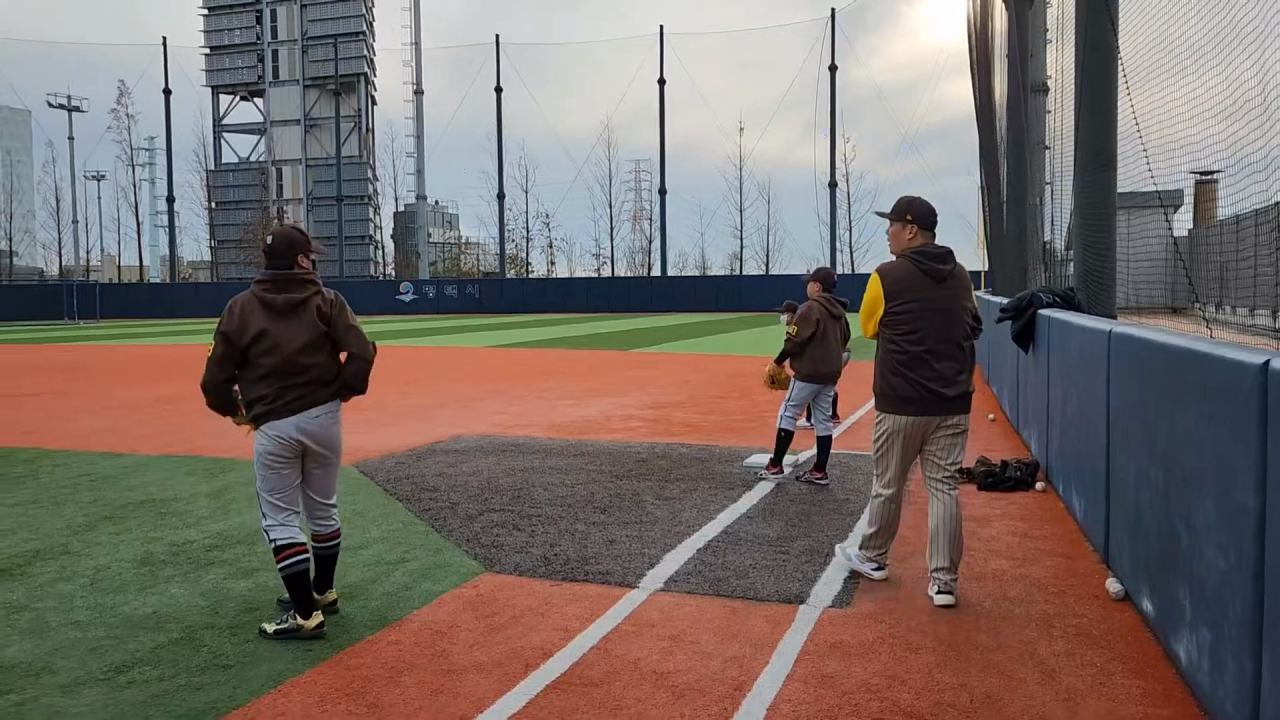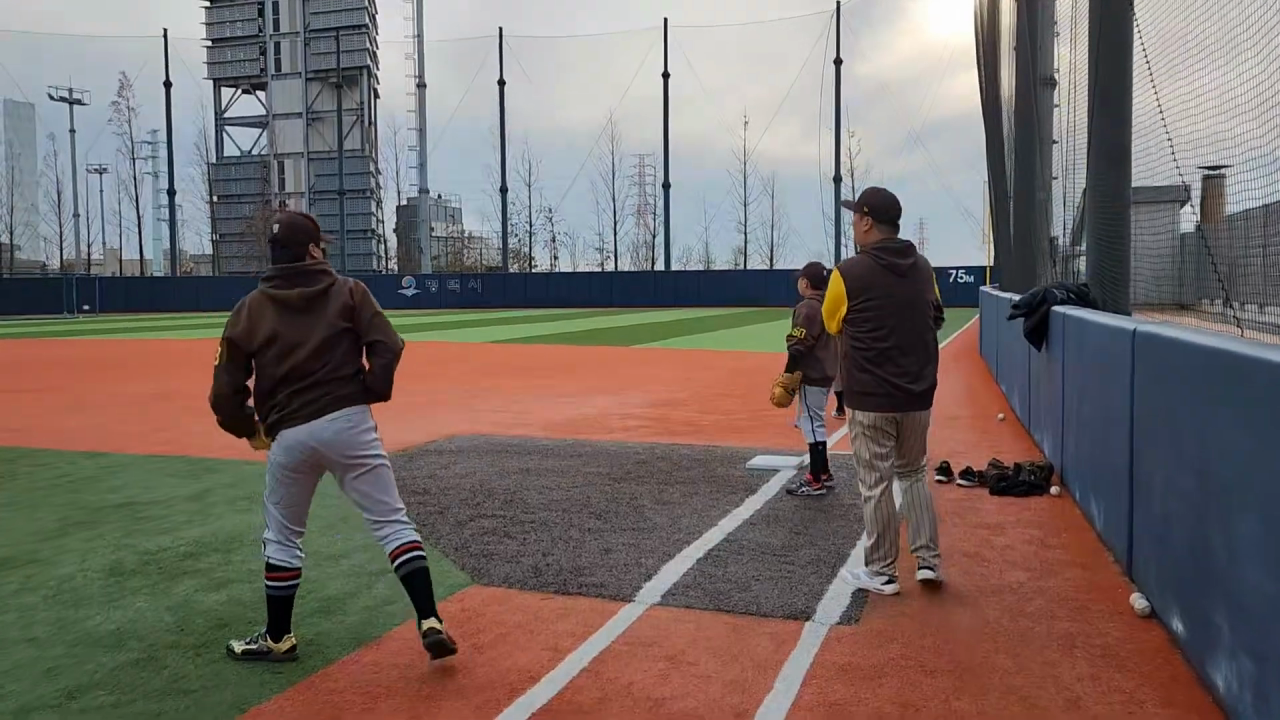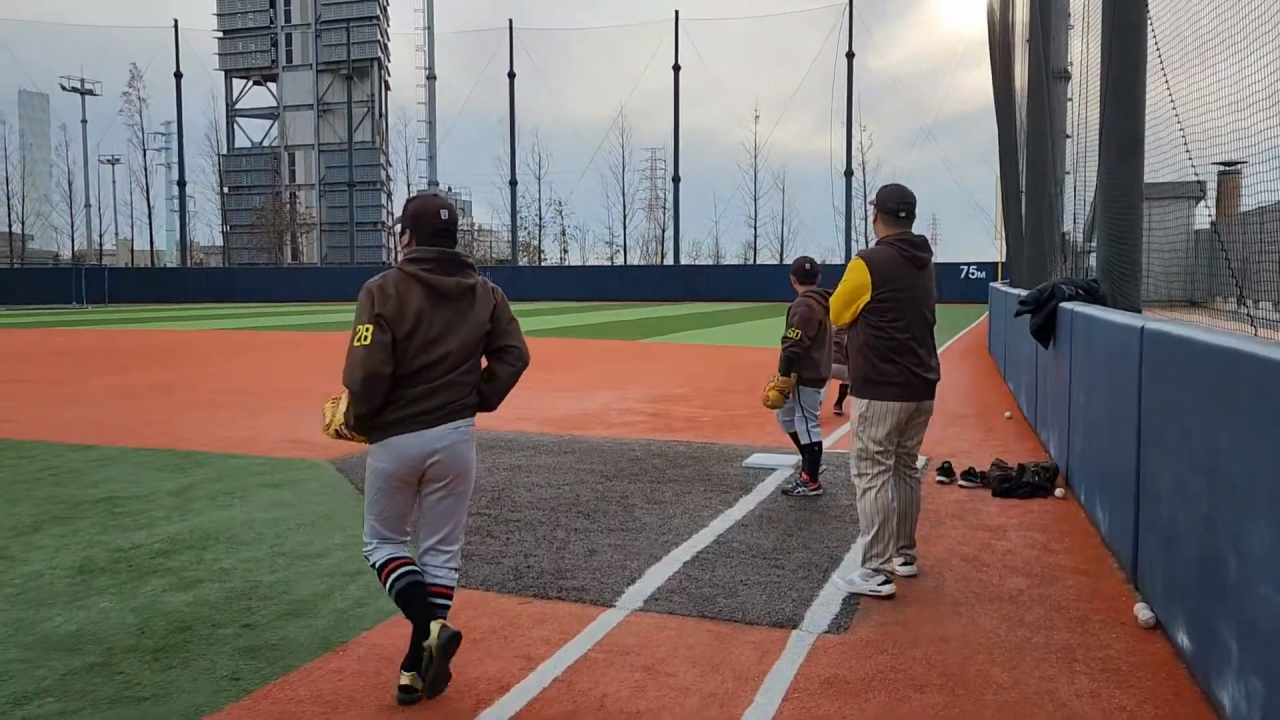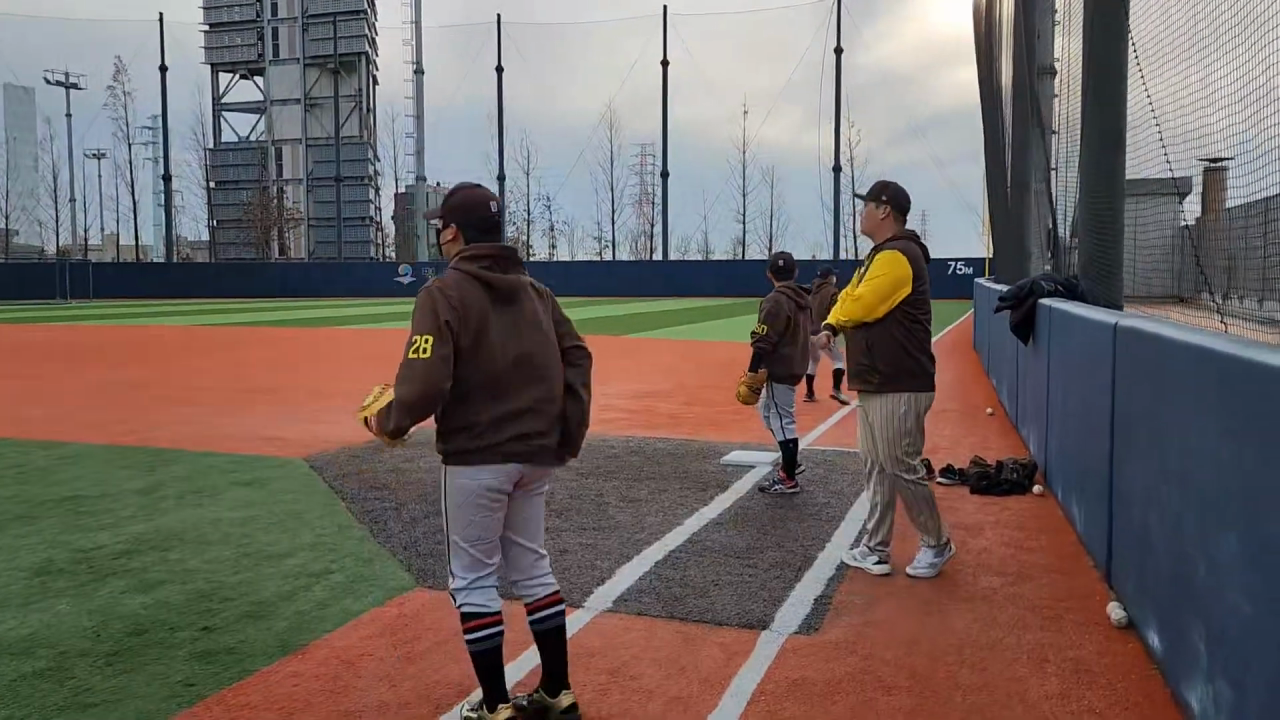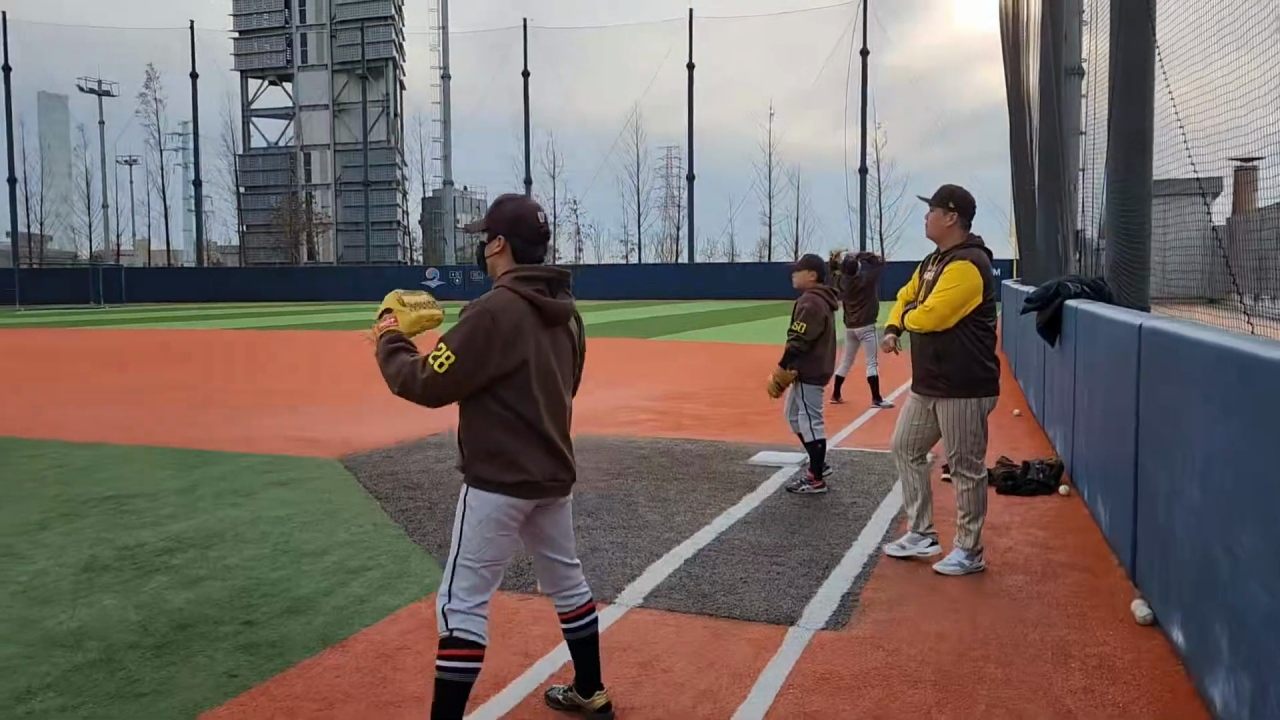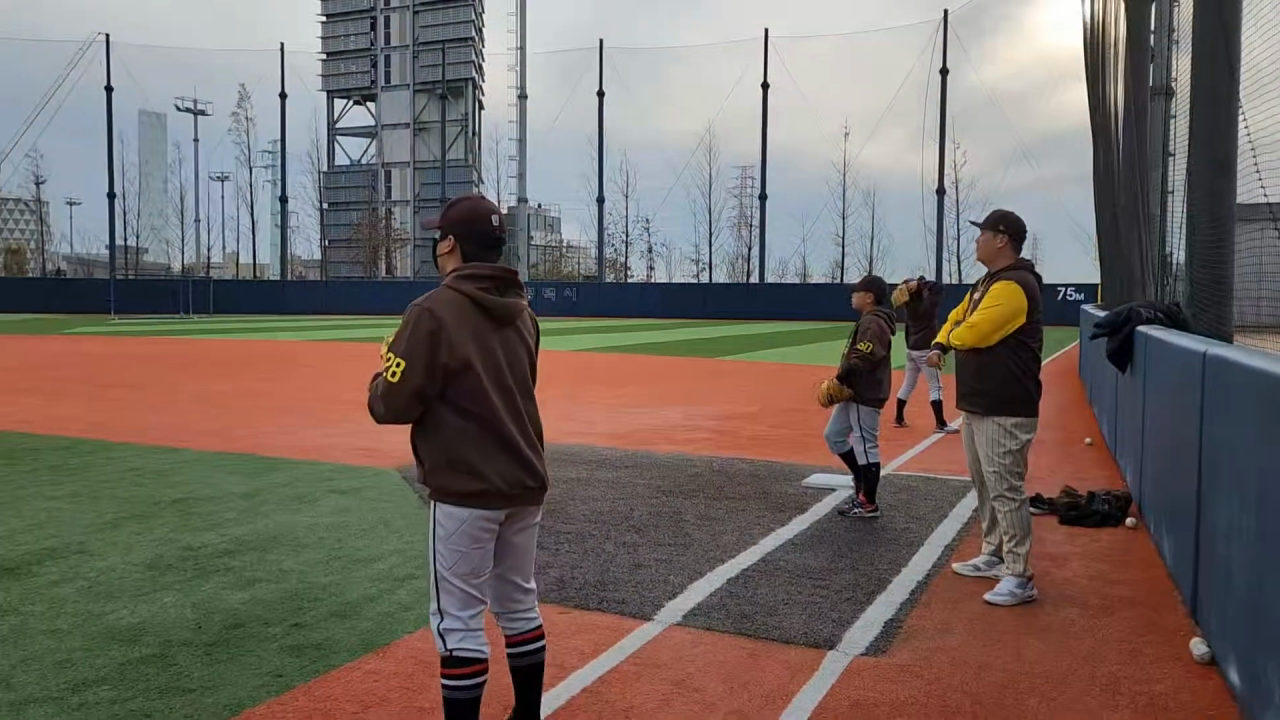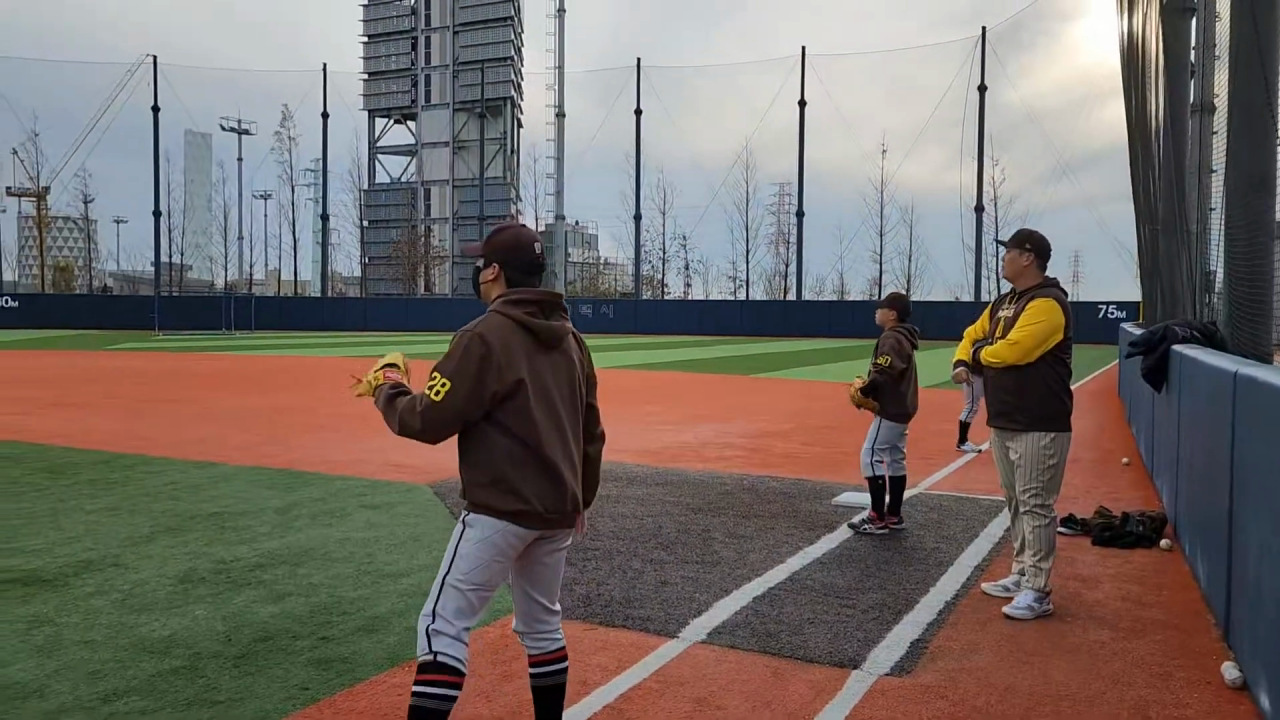
dt=0.7s
person 1, frame 1
left shoulder: (240, 308)
right shoulder: (326, 300)
left elbow: (216, 377)
right elbow: (361, 353)
left wrist: (233, 409)
right wrist: (344, 390)
left hip: (275, 426)
right hip: (324, 418)
left knee: (280, 519)
right knee: (323, 510)
left ankle: (306, 614)
right ankle: (323, 592)
person 1, frame 2
left shoulder: (249, 310)
right shoulder: (349, 292)
left elbow: (225, 392)
right elbow: (387, 347)
left wrist: (246, 429)
right wrist: (372, 394)
left hip: (291, 435)
right hip: (351, 424)
left knee: (281, 537)
right knee: (392, 522)
left ankle: (276, 639)
right ankle: (429, 621)
person 1, frame 3
left shoulder: (383, 289)
right shoulder: (485, 292)
left elbow: (368, 370)
right elbow: (513, 355)
left wrist: (356, 421)
right wrist: (476, 400)
left hip: (395, 438)
right hip: (455, 436)
left knee: (383, 540)
right knee: (441, 553)
left ankle: (428, 631)
right ankle: (416, 670)
person 1, frame 4
left shoulder: (443, 292)
right shoulder: (530, 289)
left elbow: (424, 386)
right elbow: (576, 358)
left wrist: (388, 421)
right wrist: (568, 434)
left hip: (478, 458)
right hip: (538, 451)
left knee: (473, 580)
right knee: (531, 567)
person 1, frame 5
left shoulder: (493, 310)
right shoulder: (566, 311)
left elbow: (429, 385)
left wrist: (390, 343)
left hip: (497, 481)
right hip: (552, 474)
left knee: (462, 604)
right knee: (566, 581)
person 1, frame 6
left shoulder: (434, 312)
right shoulder: (522, 312)
left elbow: (393, 405)
left wrist: (383, 378)
left hip: (465, 491)
right hip: (525, 484)
left knee: (457, 620)
right knee: (518, 604)
person 1, frame 7
left shoulder: (483, 337)
right shoulder: (569, 338)
left elbow: (427, 421)
right elbow: (592, 430)
left wrist: (387, 389)
right wrist: (581, 496)
left hip: (499, 510)
right hip: (558, 509)
left knee: (444, 626)
right knee: (542, 623)
person 2, frame 1
left shoulder: (887, 276)
right shoulder: (961, 276)
left elbow: (869, 328)
right elbow: (974, 327)
left hip: (901, 403)
right hip: (952, 403)
left knee: (888, 486)
right knee: (944, 488)
left ankle: (873, 559)
right ankle: (943, 581)
person 2, frame 2
left shoulder: (850, 272)
right shoulder: (923, 267)
left elbow: (832, 323)
right elbow: (936, 318)
left hip: (870, 398)
right hip: (918, 394)
left knee: (876, 485)
right knee: (913, 475)
left ankle: (882, 573)
right ankle: (927, 560)
person 2, frame 3
left shoulder: (868, 263)
right shoulder: (924, 264)
left elbow: (838, 314)
right wrist: (874, 316)
left hip: (880, 389)
right hip: (920, 387)
left knee: (872, 476)
right knee: (906, 471)
left ankle: (876, 572)
right ankle: (904, 554)
person 2, frame 4
left shoulder: (898, 256)
right shoulder: (877, 256)
left elbow: (859, 307)
right elbow: (848, 299)
left wrist: (841, 315)
right wrist: (830, 327)
left hip: (900, 385)
right hip: (873, 382)
left knee: (903, 469)
right knee: (878, 467)
left ankle: (937, 544)
right ankle: (875, 549)
person 2, frame 5
left shoulder: (968, 265)
right shoulder: (933, 262)
left elbow: (931, 316)
right elbow: (906, 297)
left wrist: (907, 316)
right wrist: (892, 329)
left hip: (964, 387)
right hip: (927, 384)
left knee: (966, 468)
right knee: (905, 448)
left ankle: (970, 550)
right ankle: (921, 534)
person 2, frame 6
left shoulder: (1014, 285)
right shoulder: (986, 283)
left elbow: (973, 333)
right elbow: (957, 319)
left wrist: (951, 336)
right wrist: (939, 346)
left hip: (1006, 408)
right hip: (977, 403)
left knee: (1005, 489)
right knee: (984, 484)
left ankle: (1018, 577)
right ankle: (993, 556)
person 2, frame 7
left shoulder: (1048, 303)
right shoulder: (1002, 303)
left elbow: (1012, 351)
right elbow: (973, 335)
left wrist: (979, 354)
right wrist: (962, 362)
left hip: (1040, 425)
right hip: (1003, 421)
left knee: (1035, 505)
right knee: (1015, 502)
left ankle: (1038, 592)
right ankle: (1021, 575)
person 3, frame 1
left shoulder: (810, 308)
right shoulder: (840, 312)
left elbow: (794, 342)
right elbow: (843, 343)
left wrist: (778, 362)
left hip: (808, 374)
right hip: (830, 375)
left knee: (788, 414)
right knee: (824, 421)
left ankle: (775, 466)
right ankle: (819, 472)
person 3, frame 2
left shoulder: (807, 308)
left elbow: (799, 346)
left wrist: (788, 374)
left hip: (812, 375)
right hip: (823, 372)
left knee: (812, 424)
right knee: (813, 422)
left ankle: (816, 481)
right ankle: (823, 471)
person 3, frame 3
left shoulder: (803, 306)
right shoulder: (821, 303)
left elbow: (794, 346)
left wrist: (783, 376)
right wrist: (787, 373)
left hip: (805, 375)
right hip: (813, 372)
left knee: (807, 424)
right knee: (786, 415)
left ankle: (811, 481)
right ankle: (810, 463)
person 3, frame 4
left shoulder: (775, 301)
right shoulder: (802, 300)
left elbow: (763, 341)
left wrist: (752, 372)
left hip: (779, 370)
right hip: (793, 366)
left knee: (782, 420)
right knee: (768, 411)
left ankle: (788, 479)
right ankle: (790, 462)
person 3, frame 5
left shoulder: (810, 301)
right shoulder: (821, 300)
left elbow: (799, 340)
left wrist: (782, 366)
right wrist: (790, 367)
left hip: (808, 371)
right hip: (810, 369)
left knee: (811, 421)
right knee: (794, 416)
left ankle: (816, 479)
right ankle: (818, 464)
person 3, frame 6
left shoulder: (872, 324)
right shoulder: (870, 321)
left elbow: (861, 360)
left wrist: (838, 379)
right wrist: (841, 381)
left hip: (865, 395)
right hip: (854, 392)
left knee: (865, 445)
right knee: (833, 435)
left ankle: (868, 503)
right ankle: (863, 479)
person 3, frame 7
left shoulder: (891, 338)
right shoulder: (901, 338)
left elbow: (882, 374)
left wrist: (863, 391)
right wrist: (869, 389)
left hip: (890, 409)
right hip: (900, 407)
left knee: (871, 457)
right knee: (895, 459)
left ankle: (878, 517)
right ankle: (893, 515)
